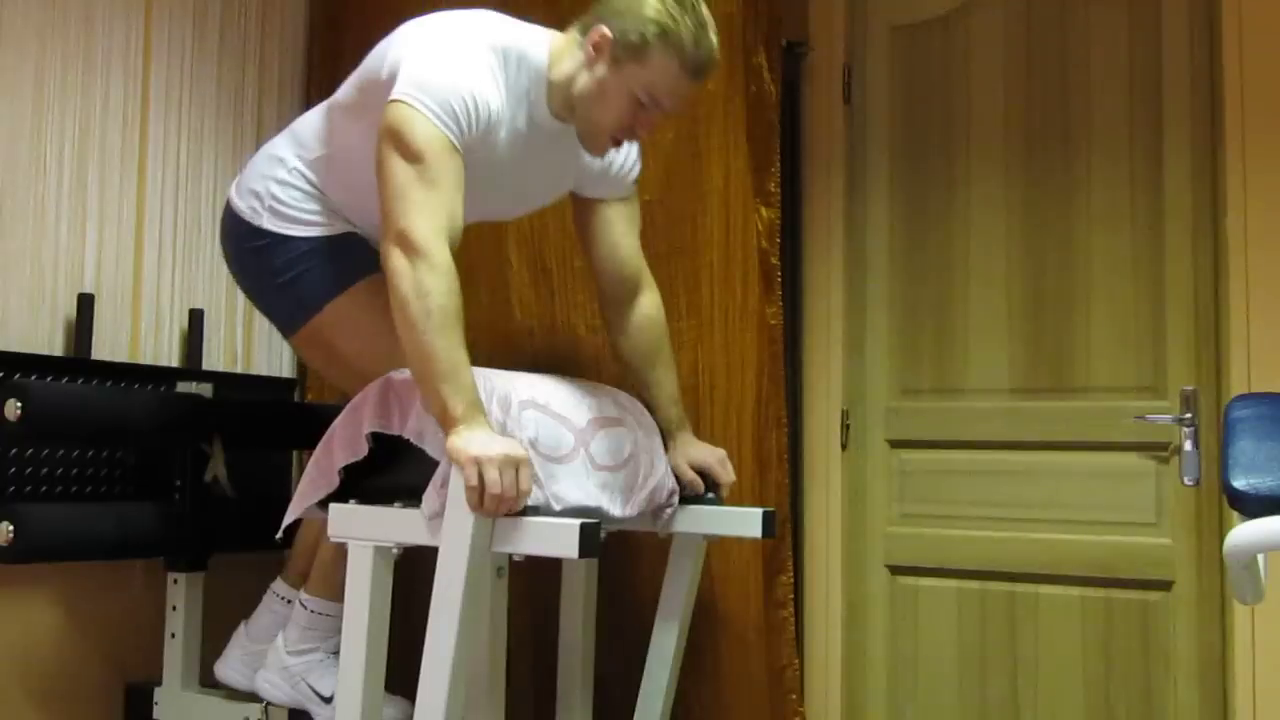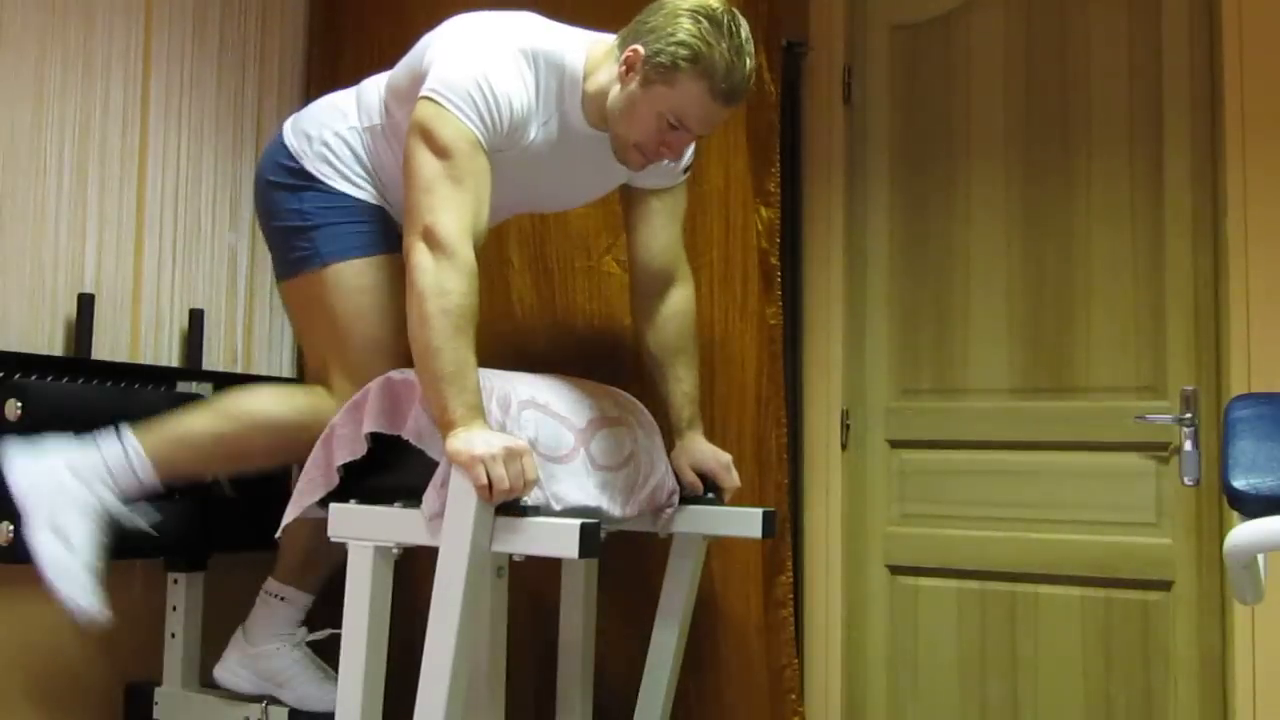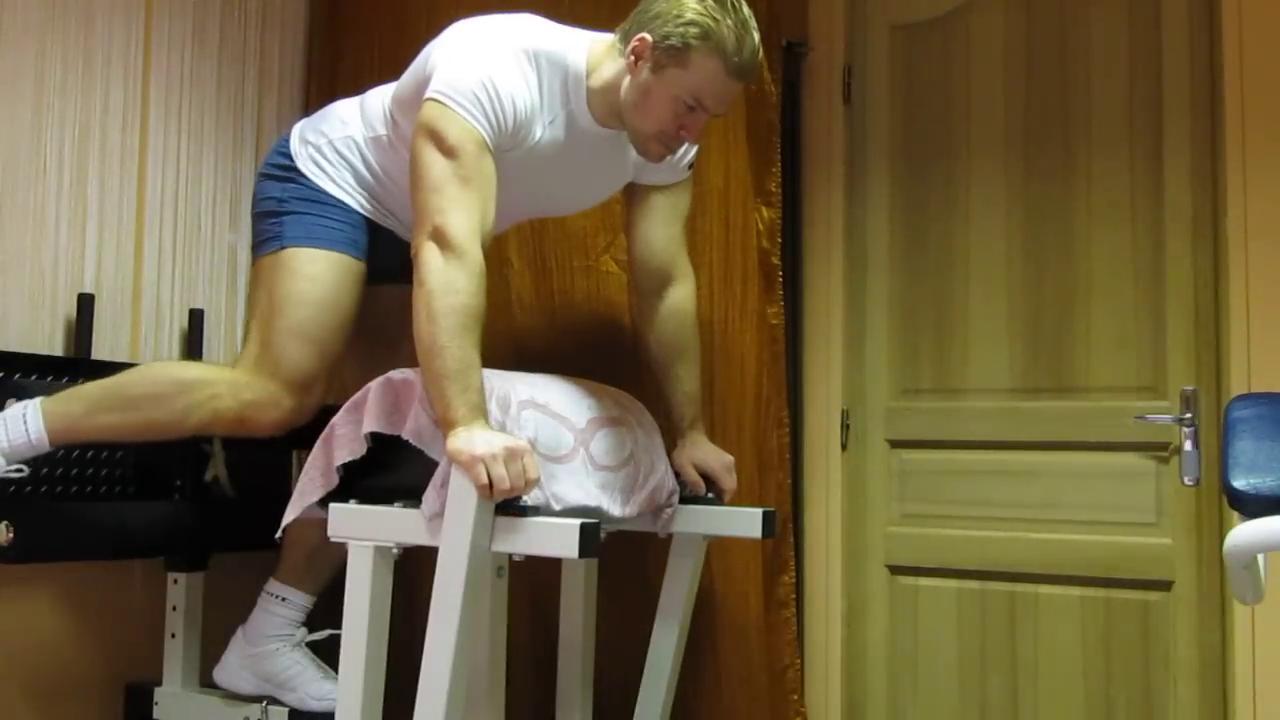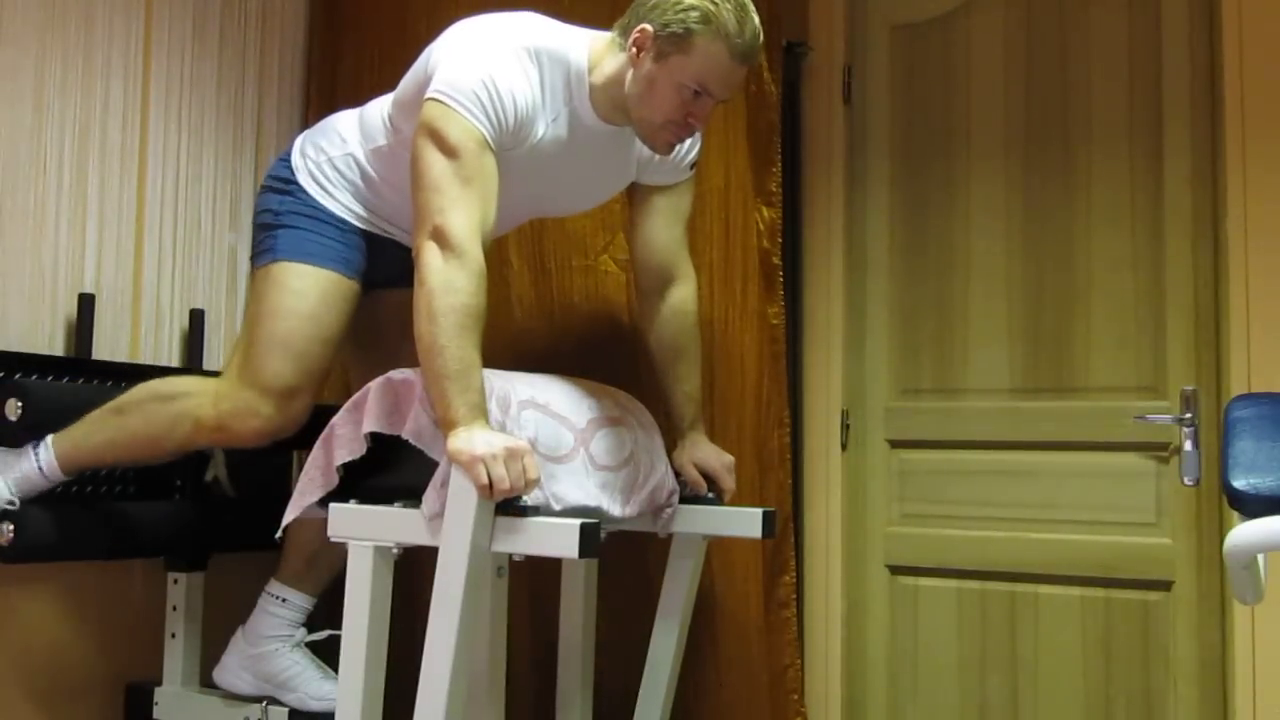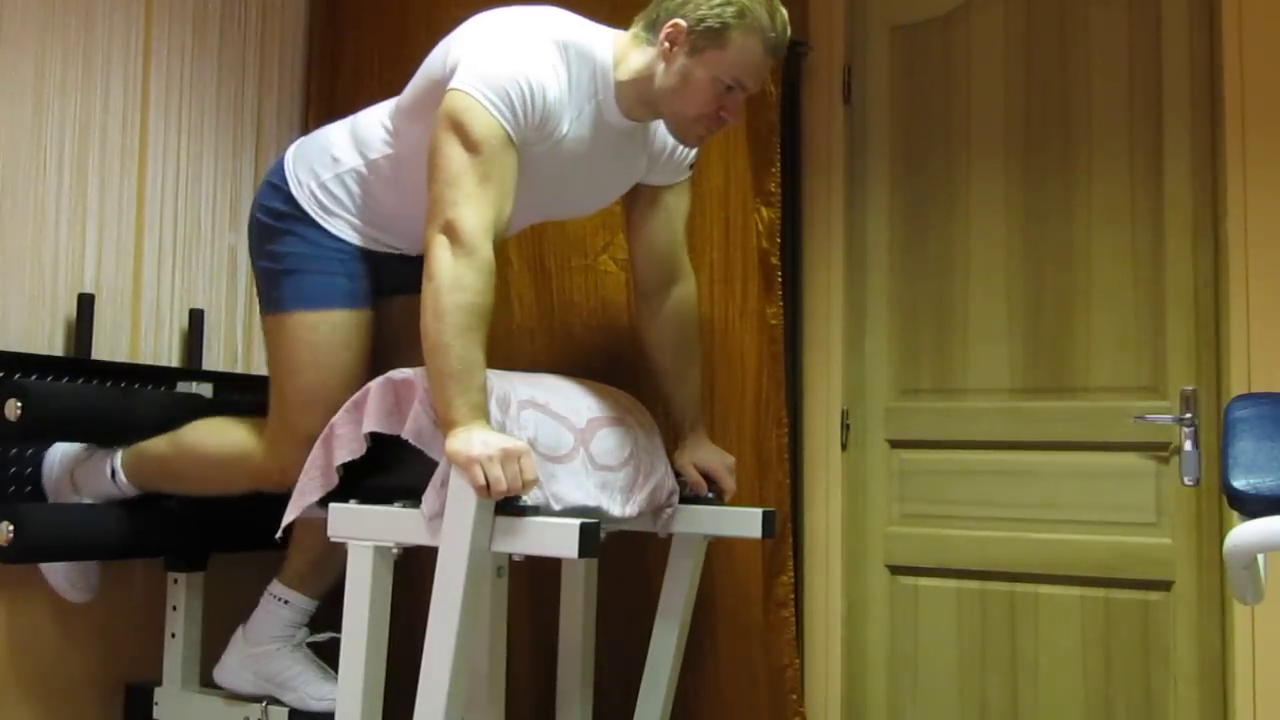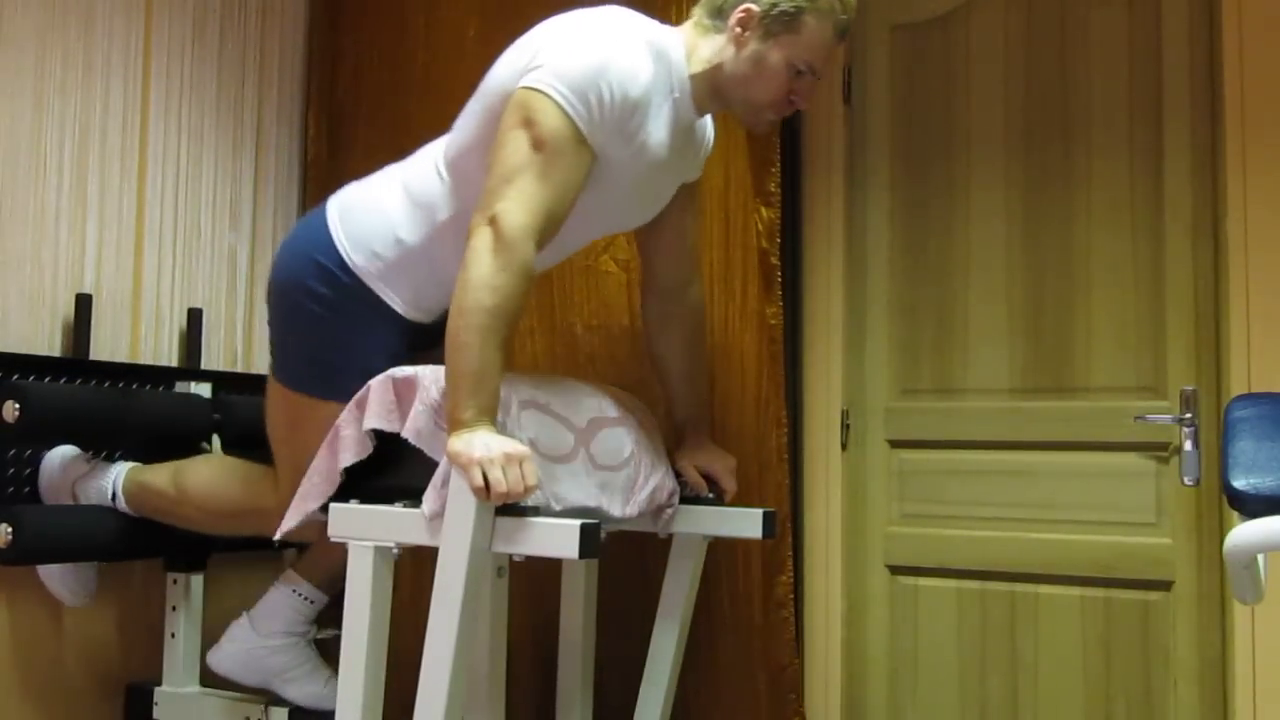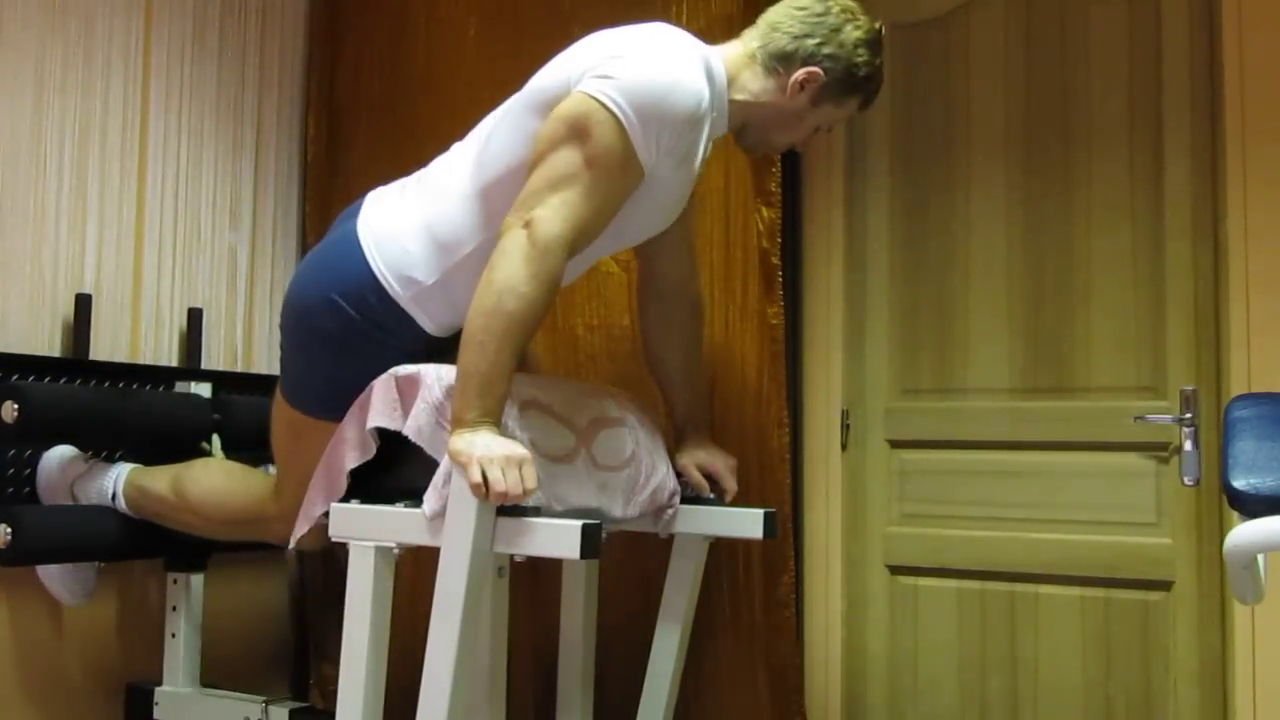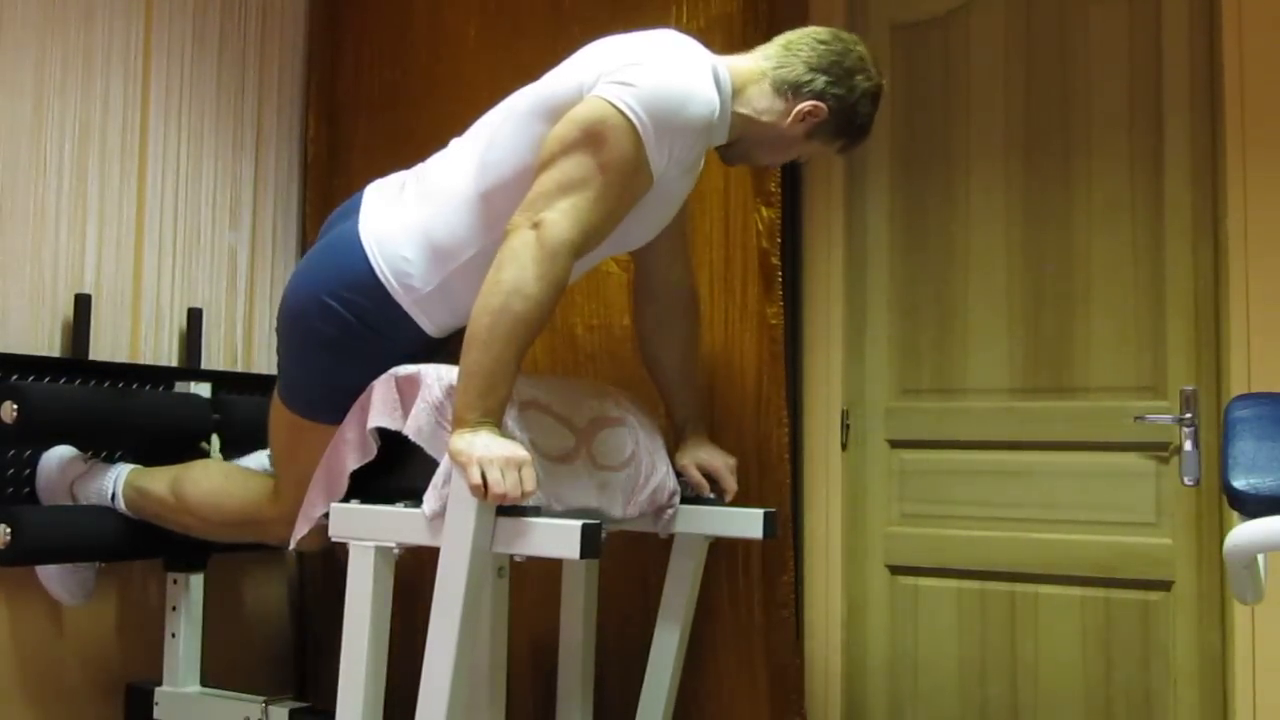
dt=0.5s
person 1, frame 1
left shoulder: (610, 139)
right shoulder: (457, 69)
left elbow: (630, 292)
right elbow: (415, 252)
left wrist: (676, 433)
right wrist: (465, 424)
left hip: (361, 233)
right hip: (286, 219)
right knee: (423, 417)
left ankle: (265, 640)
right ankle: (302, 653)
person 1, frame 2
left shoulder: (659, 137)
right shoulder: (493, 69)
left elbow: (664, 286)
right elbow: (440, 246)
left wrist: (688, 433)
right wrist: (465, 426)
left hip: (402, 204)
right hip: (328, 176)
right knee: (362, 403)
left ankle: (266, 642)
right ankle: (83, 476)
person 1, frame 3
left shoulder: (663, 138)
right shoulder: (495, 67)
left elbow: (665, 285)
right elbow: (448, 246)
left wrist: (689, 431)
right wrist: (465, 425)
left hip: (407, 229)
right hip: (331, 179)
right knee: (272, 396)
left ankle: (266, 642)
person 1, frame 4
left shoulder: (668, 138)
right shoulder: (495, 64)
left elbow: (668, 285)
right elbow: (450, 246)
left wrist: (689, 432)
right wrist: (465, 424)
left hip: (412, 240)
right hip: (330, 194)
right knee: (258, 407)
left ankle: (266, 643)
person 1, frame 5
left shoulder: (664, 141)
left elbow: (665, 287)
right elbow: (461, 240)
left wrist: (691, 433)
right wrist: (466, 423)
left hip: (404, 244)
right hip: (322, 210)
right knee: (306, 446)
left ankle: (267, 644)
right ankle: (91, 473)
person 1, frame 6
left shoulder: (690, 126)
left elbow: (673, 290)
right elbow: (505, 237)
left wrist: (692, 434)
right wrist: (471, 426)
left hip: (422, 293)
right hip: (348, 273)
right knee: (307, 501)
left ankle: (269, 636)
right ankle: (90, 482)
person 1, frame 7
left shoulder: (691, 111)
right shoulder: (660, 83)
left elbow: (669, 287)
right elbow: (535, 239)
left wrist: (693, 431)
right wrist: (473, 427)
left hip: (404, 273)
right hip: (368, 293)
right knee: (300, 511)
left ankle: (295, 462)
right ankle: (89, 481)
person 1, frame 8
left shoulder: (683, 112)
right shoulder: (674, 90)
left elbow: (665, 285)
right elbow: (540, 241)
left wrist: (690, 430)
right wrist: (475, 426)
left hip: (393, 252)
right hip: (365, 291)
right knee: (300, 516)
left ankle: (292, 449)
right ankle: (95, 481)
